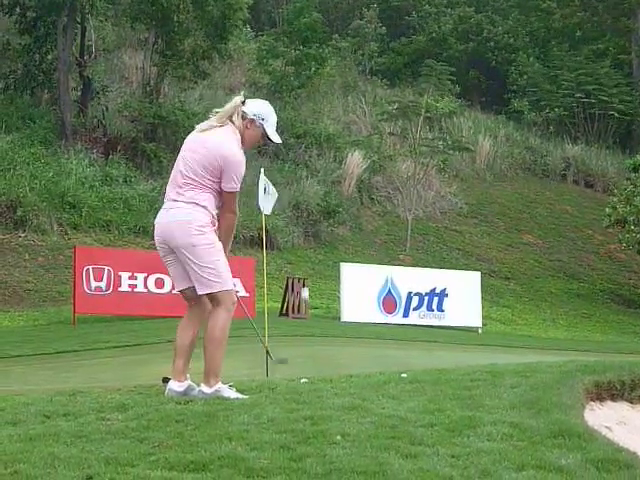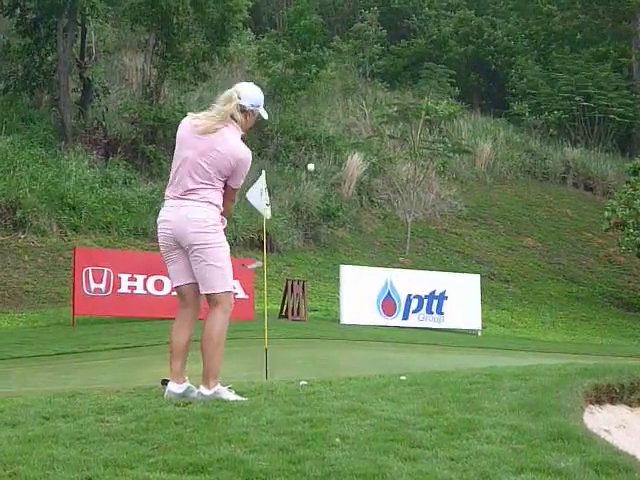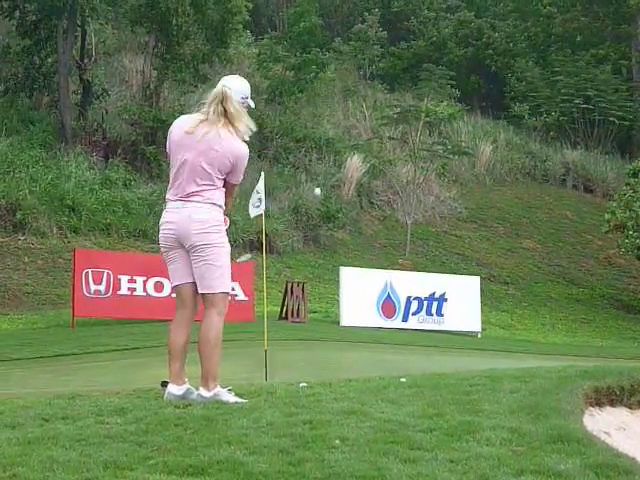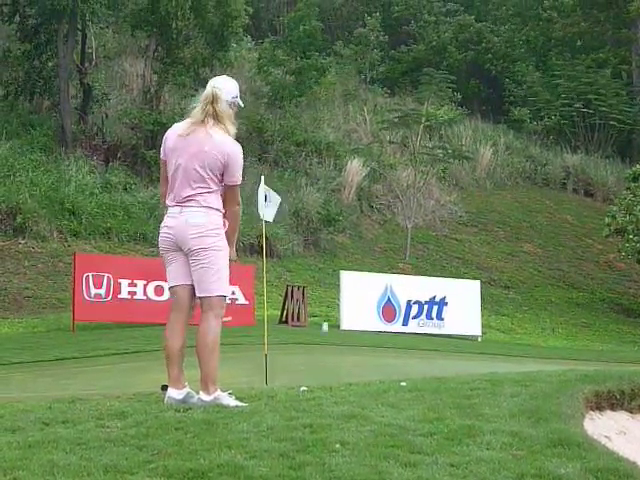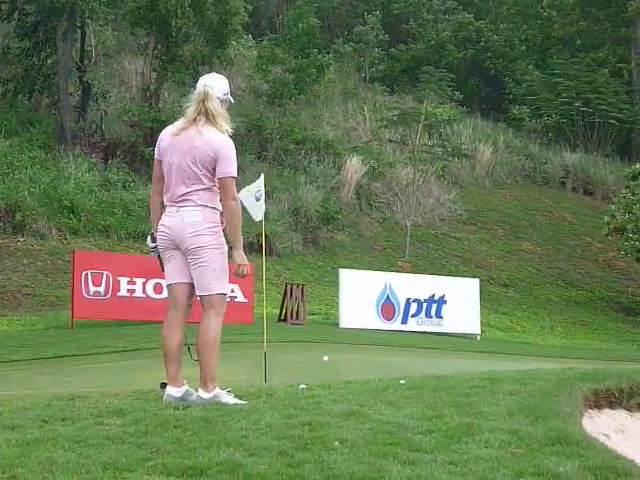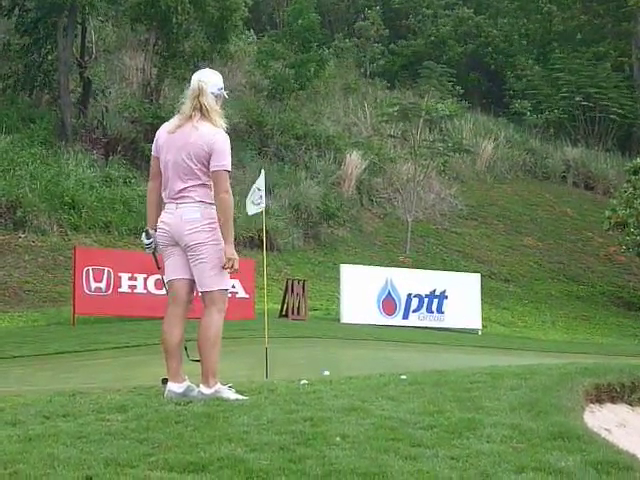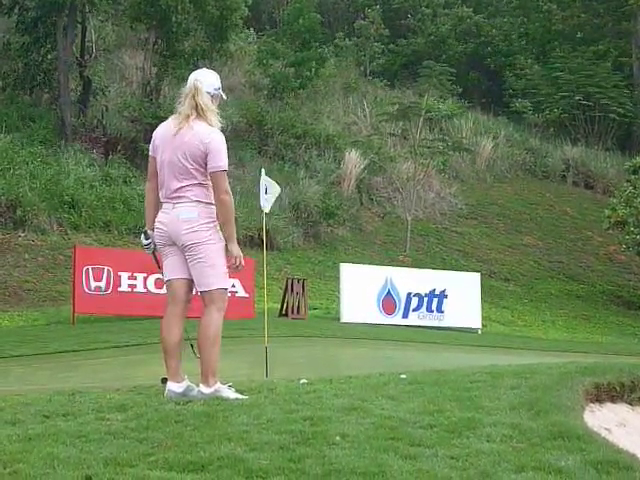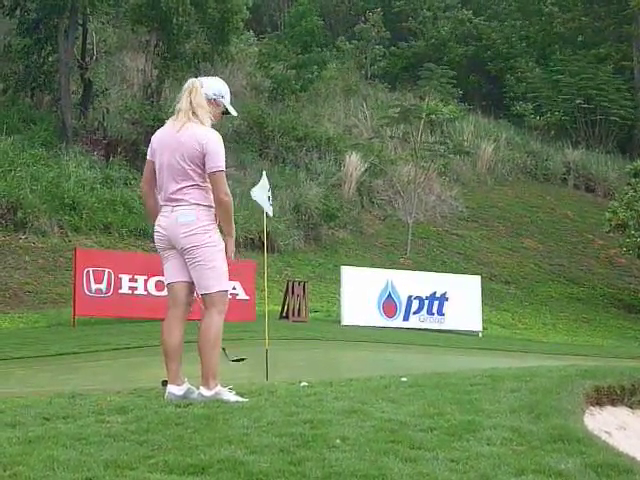
dt=0.3s
person 1, frame 1
left shoulder: (205, 133)
right shoulder: (233, 153)
right elbow: (229, 211)
left wrist: (217, 245)
right wrist: (223, 250)
left hip: (167, 223)
right hip: (191, 225)
left knee: (198, 305)
right knee: (225, 302)
left ankle: (178, 381)
right ankle: (211, 385)
person 1, frame 2
left shoulder: (189, 123)
right shoulder: (241, 152)
right wrist: (216, 223)
left hip: (169, 218)
right hip: (201, 221)
left knee: (188, 305)
right knee: (221, 303)
left ankle: (177, 383)
right ankle: (210, 386)
person 1, frame 3
left shoulder: (179, 125)
right shoulder: (238, 148)
left hip: (171, 219)
right hip: (205, 222)
left knee: (185, 306)
right knee: (216, 306)
left ankle: (176, 384)
right ankle: (209, 388)
person 1, frame 4
left shoulder: (173, 133)
right shoulder: (229, 147)
left elbow: (164, 186)
right elbow: (232, 204)
right wrist: (231, 245)
left hip: (172, 224)
right hip: (204, 226)
left knee: (180, 309)
right knee: (213, 310)
left ankle: (176, 389)
right ankle: (209, 392)
person 1, frame 5
left shoulder: (168, 134)
right shoulder: (221, 142)
left elbow: (157, 188)
right elbow: (229, 199)
left wrist: (155, 230)
right wrist: (237, 248)
left hip: (171, 224)
right hip: (202, 225)
left knee: (177, 307)
right knee: (214, 307)
left ankle: (174, 386)
right ankle: (209, 389)
person 1, frame 6
left shoulder: (165, 131)
right shoulder: (215, 136)
left elbow: (154, 183)
right elbow: (222, 193)
left wrist: (151, 229)
right wrist: (228, 242)
left hip: (169, 220)
right hip: (200, 221)
left knee: (177, 302)
right knee: (216, 303)
left ankle: (175, 382)
right ankle: (210, 385)
person 1, frame 7
left shoulder: (162, 131)
right shoulder: (211, 136)
left elbow: (151, 183)
right elbow: (222, 194)
left wrist: (149, 228)
right wrist: (232, 241)
left hip: (167, 220)
right hip: (198, 221)
left knee: (176, 302)
right knee: (215, 302)
left ankle: (175, 382)
right ankle: (209, 384)
person 1, frame 8
left shoulder: (161, 134)
right shoulder: (208, 137)
left elbow: (147, 186)
right elbow: (222, 195)
left wrist: (159, 221)
right wrist: (229, 237)
left hip: (166, 224)
right hip: (197, 223)
left knee: (177, 305)
right knee: (216, 305)
left ankle: (175, 385)
right ankle: (210, 387)
